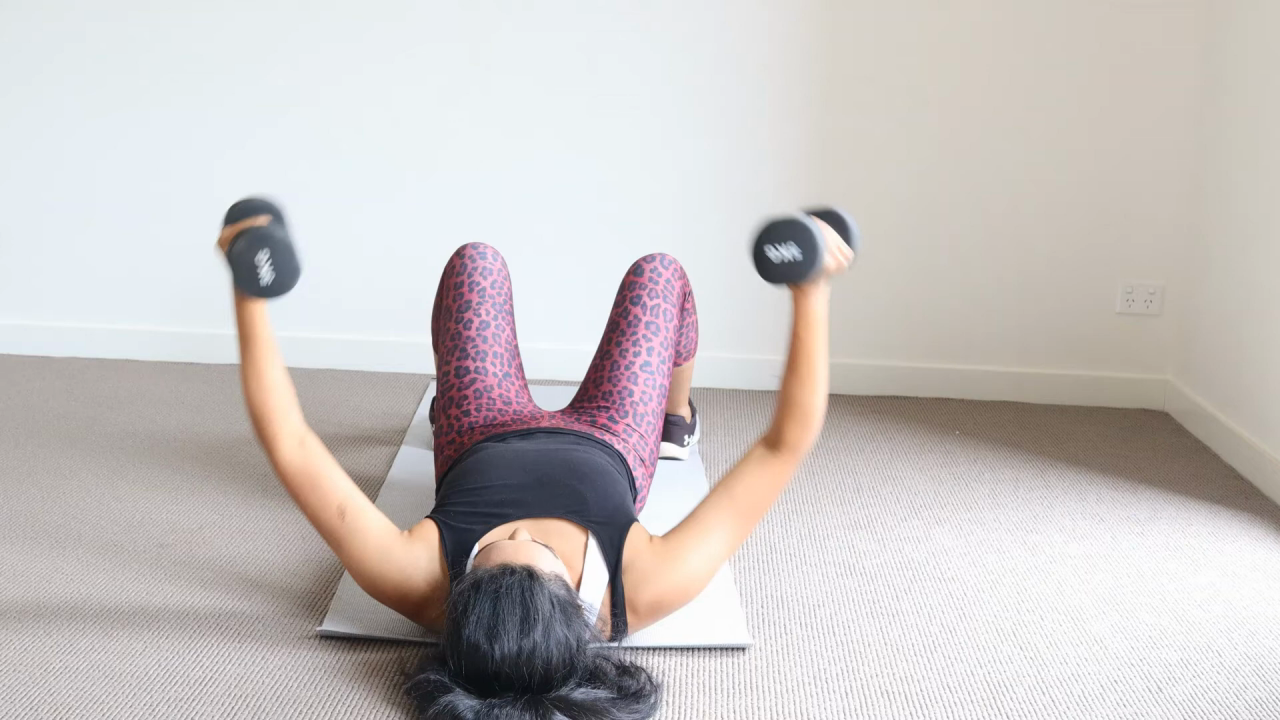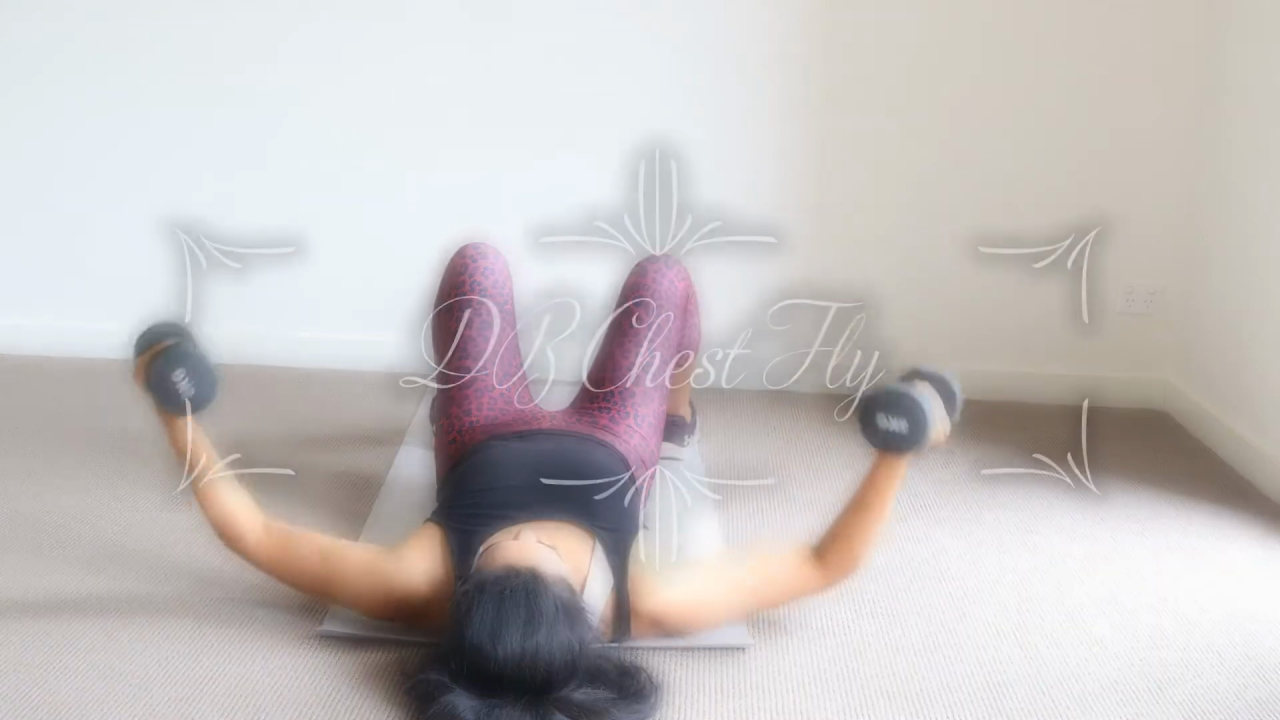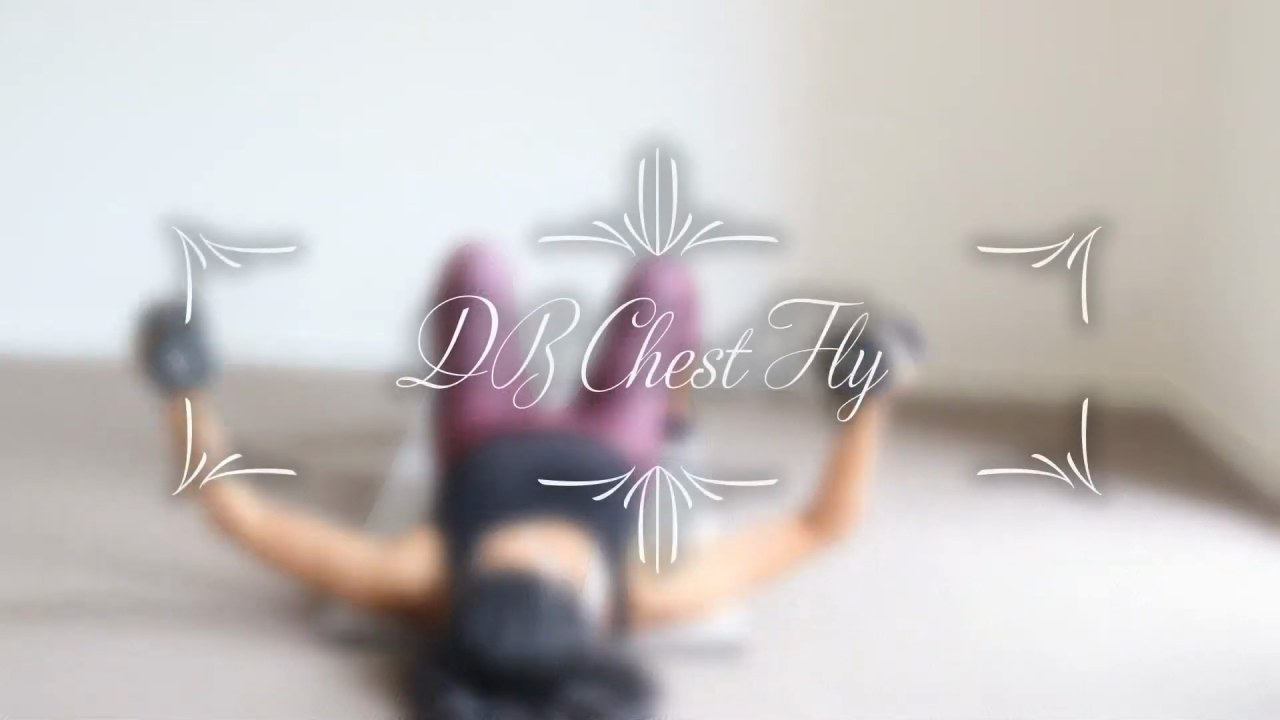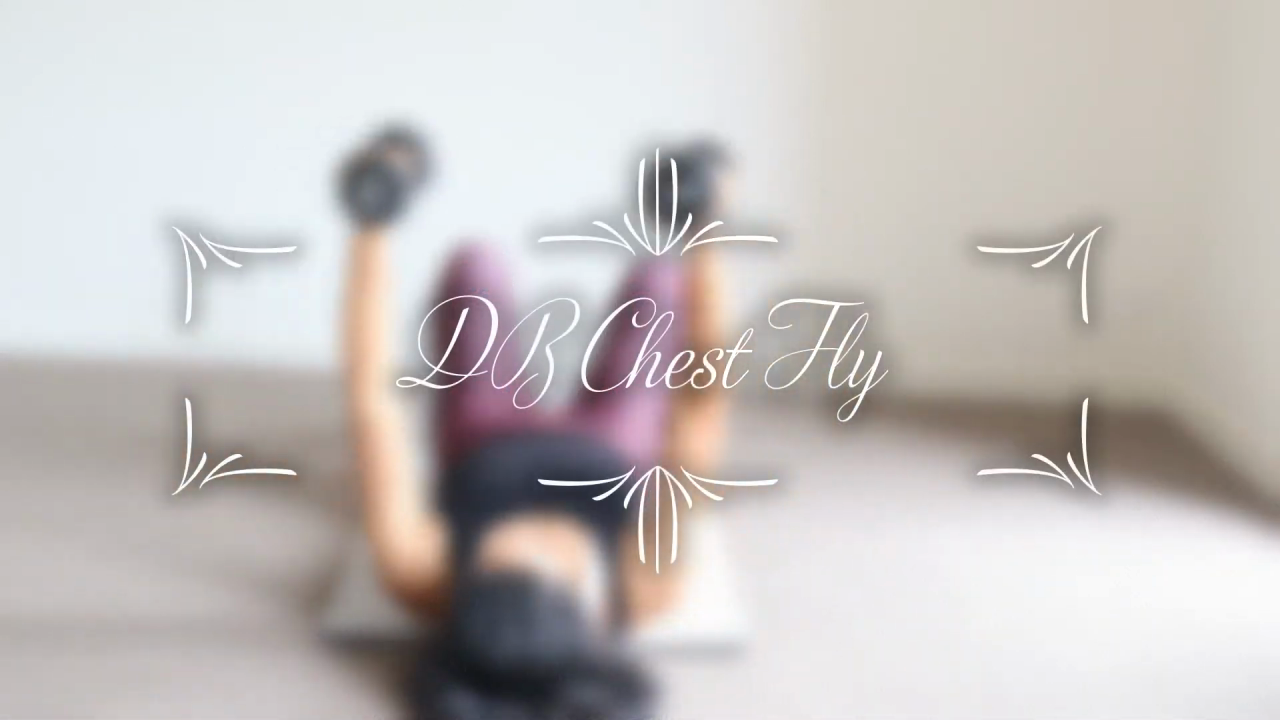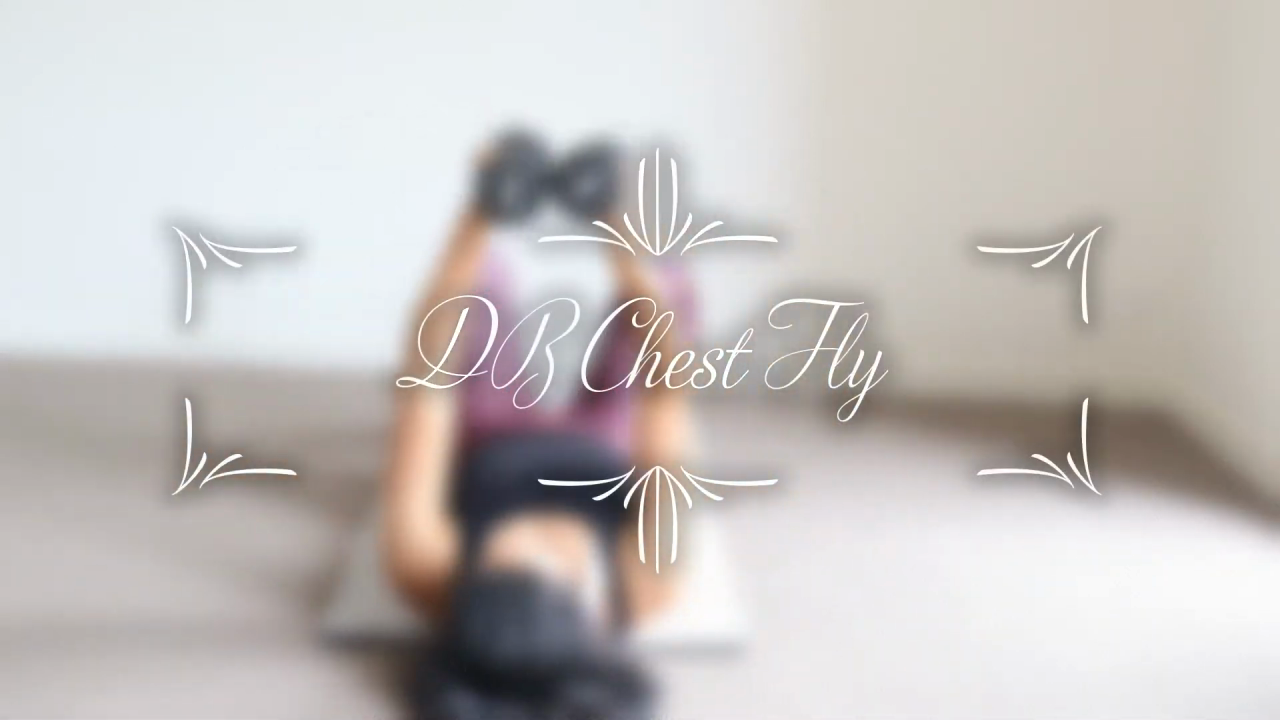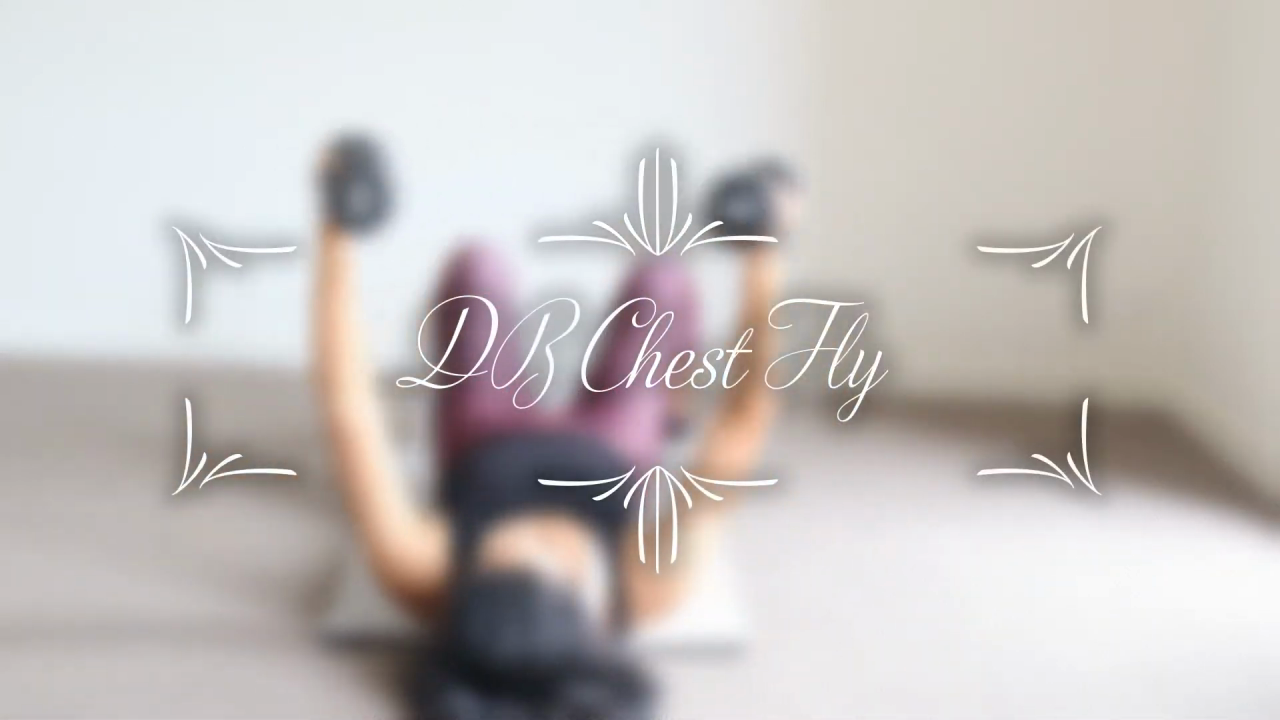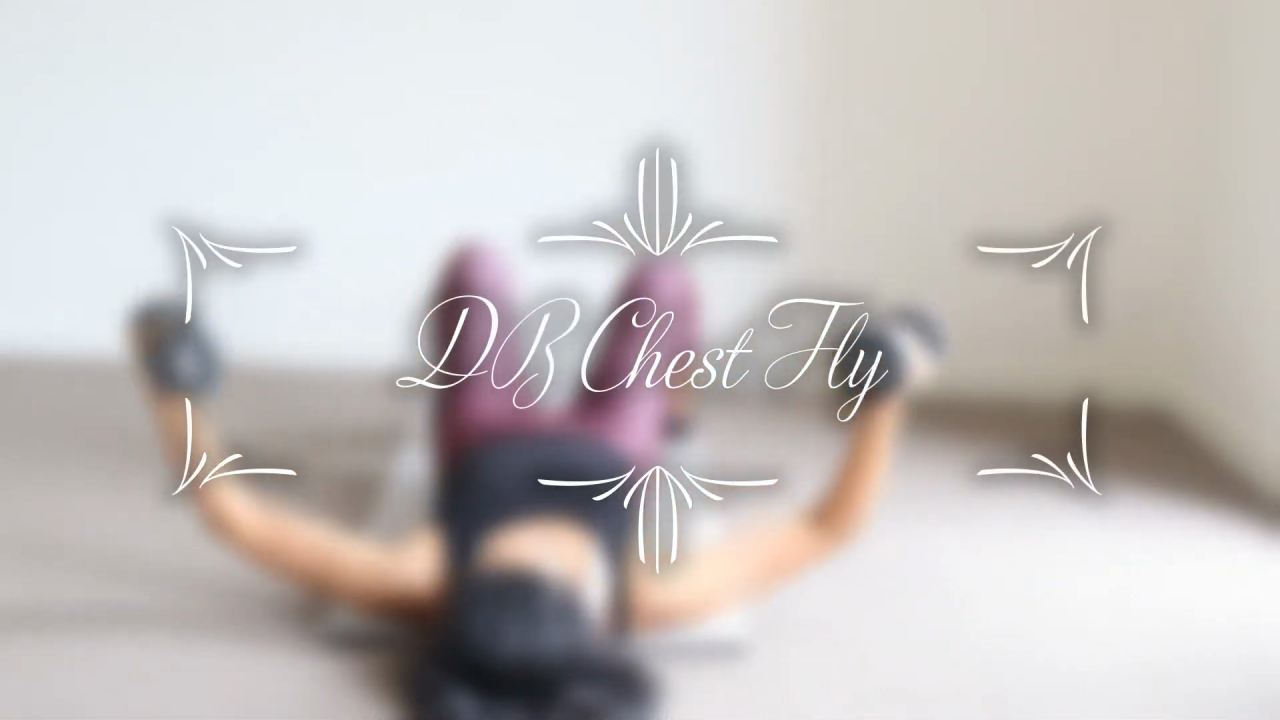
dt=0.5s
person 1, frame 1
left shoulder: (421, 582)
right shoulder: (640, 589)
left elbow: (289, 447)
right elbow: (786, 445)
left wrist: (250, 296)
right wrist: (810, 294)
left hip: (481, 449)
right hip: (605, 455)
left knee: (477, 261)
right knee: (658, 273)
right ankle: (674, 425)
person 1, frame 2
left shoulder: (423, 588)
right shoulder: (643, 603)
left elbow: (254, 533)
right elbow: (826, 562)
left wrist: (178, 417)
right wrist: (895, 454)
left hip: (485, 448)
right hip: (604, 453)
left knee: (478, 261)
right knee: (661, 276)
right ankle: (675, 423)
person 1, frame 3
left shoulder: (423, 587)
right shoulder: (647, 600)
left elbow: (255, 523)
right elbow: (820, 525)
left wrist: (188, 404)
right wrist: (869, 404)
left hip: (484, 448)
right hip: (611, 452)
left knee: (476, 263)
right knee: (660, 278)
right ankle: (673, 419)
person 1, frame 4
left shoulder: (426, 578)
right shoulder: (642, 589)
left elbow: (370, 402)
right elbow: (704, 414)
left wrist: (372, 230)
left hip: (487, 448)
right hip: (608, 450)
left knee: (475, 264)
right knee: (659, 279)
right ankle: (661, 413)
person 1, frame 5
left shoulder: (430, 574)
right shoulder: (639, 586)
left elbow: (424, 388)
right elbow: (664, 402)
left wrist: (477, 218)
left hip: (488, 446)
right hip: (604, 451)
left knee: (480, 270)
right knee: (667, 279)
person 1, frame 6
left shoulder: (424, 575)
right shoulder: (645, 587)
left elbow: (350, 414)
right elbow: (741, 432)
left wrist: (339, 237)
right wrist: (760, 259)
left hip: (486, 447)
right hip: (610, 453)
left knee: (478, 265)
right knee: (662, 280)
right ankle: (664, 416)
person 1, frame 7
left shoulder: (426, 584)
right shoulder: (647, 599)
left elbow: (254, 529)
right elbow: (826, 530)
left wrist: (179, 411)
right wrist: (882, 408)
left hip: (487, 449)
right hip: (609, 453)
left knee: (476, 262)
right knee: (662, 278)
right ankle: (672, 417)
